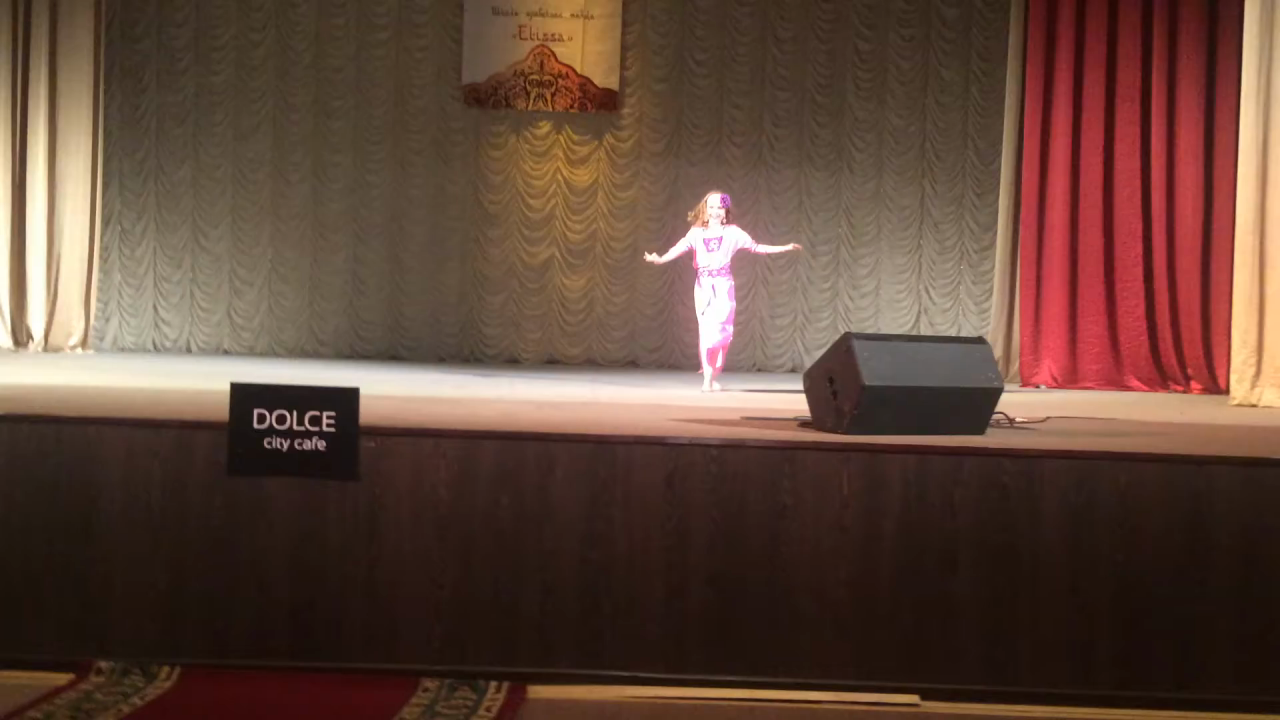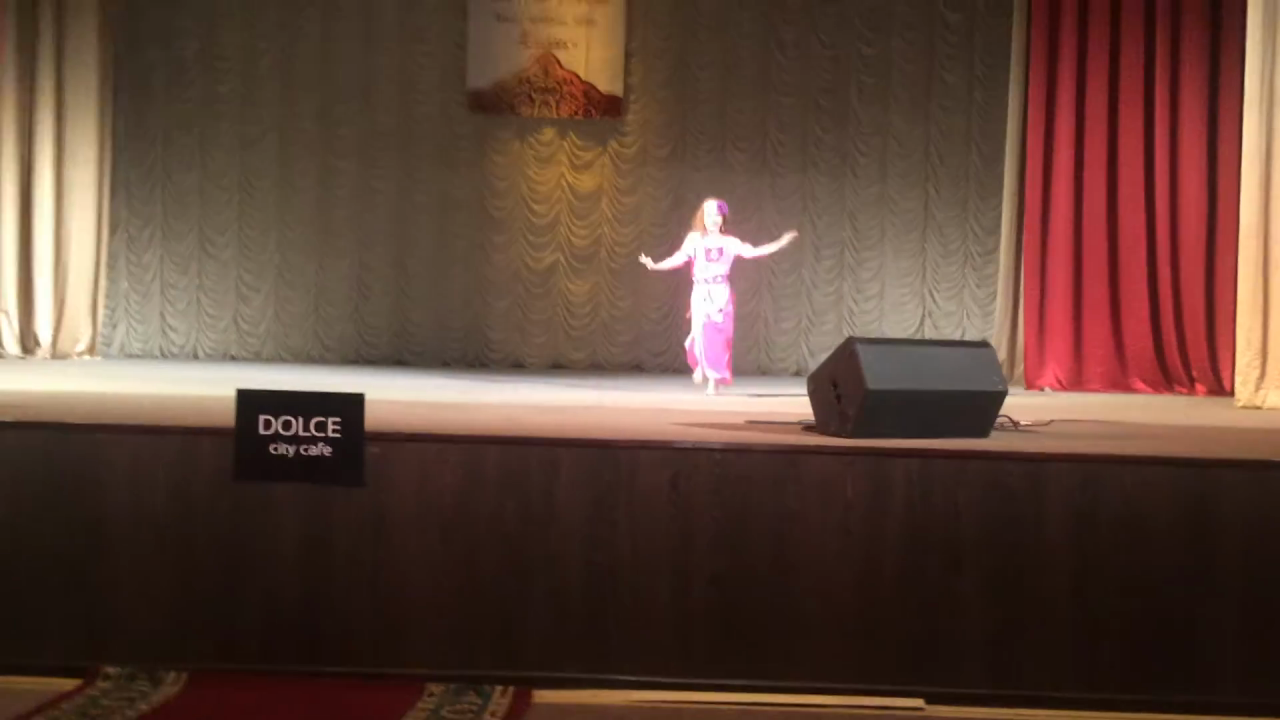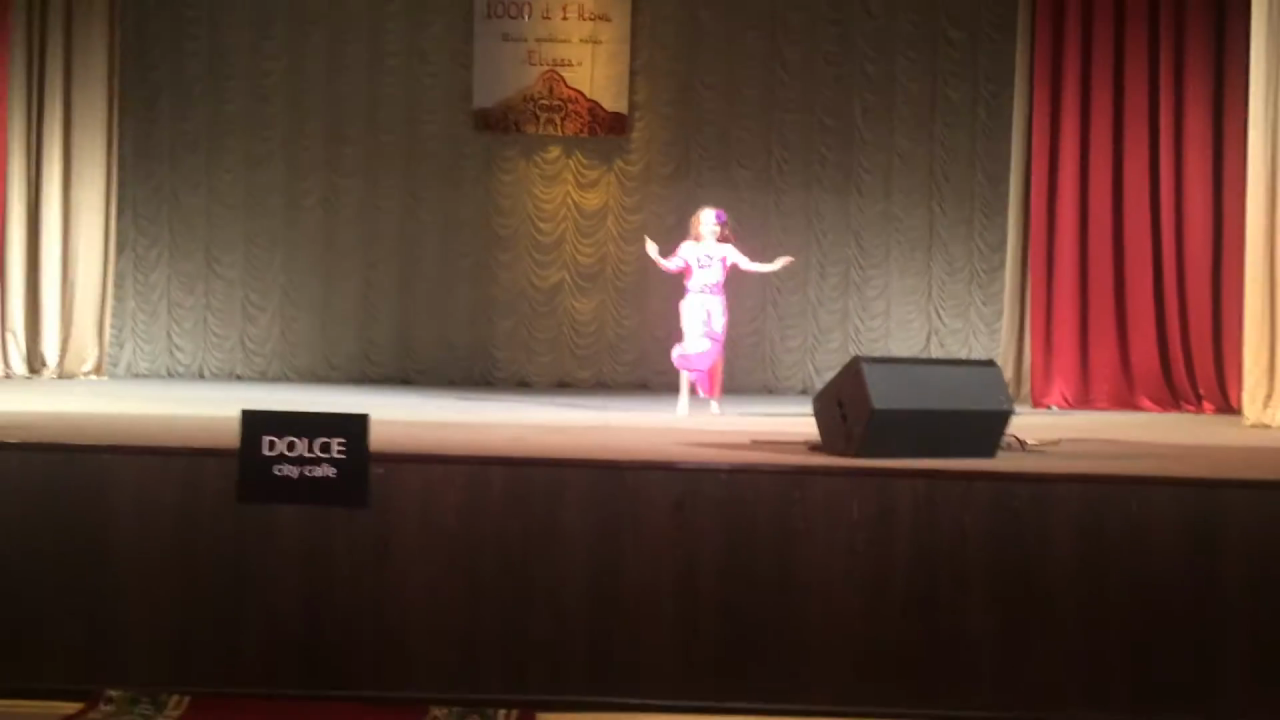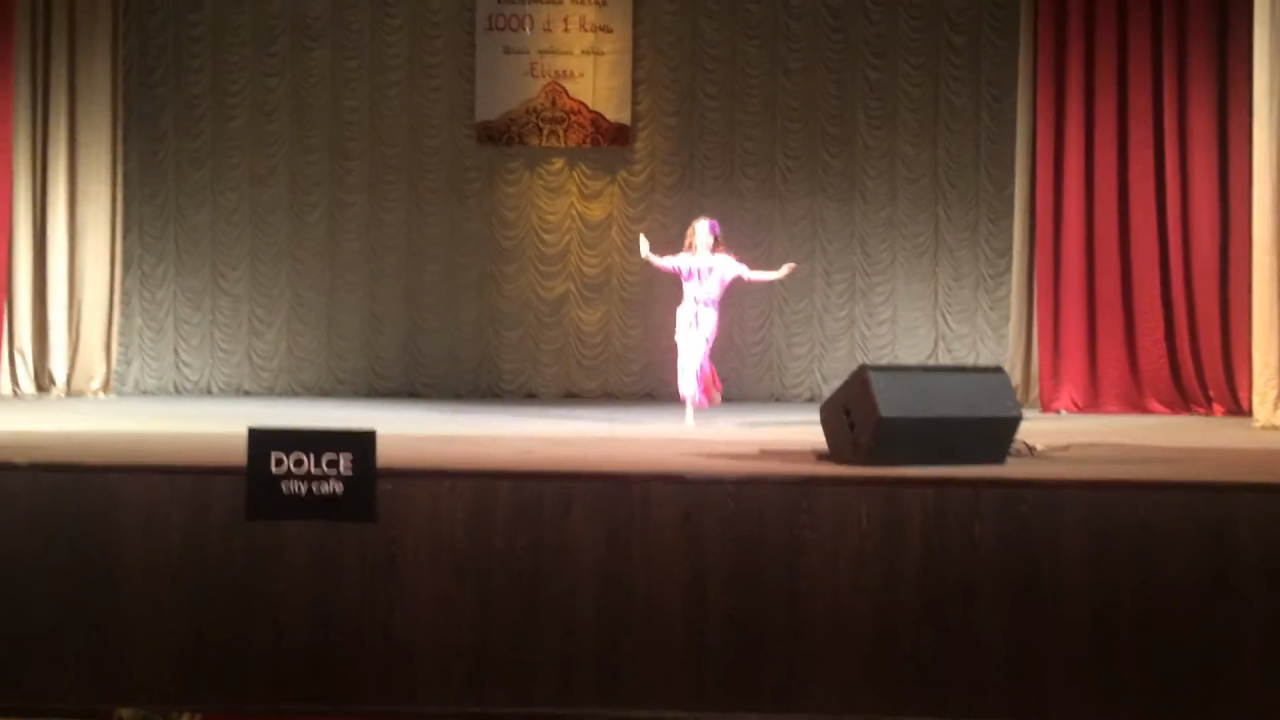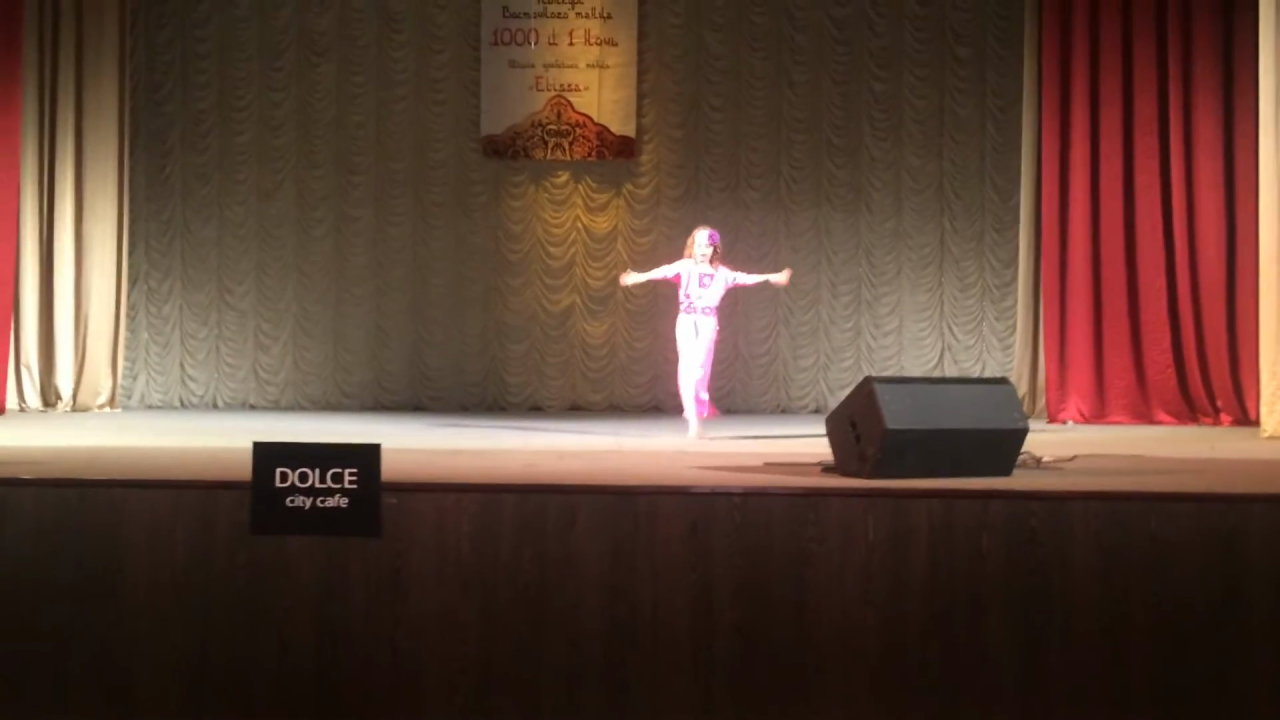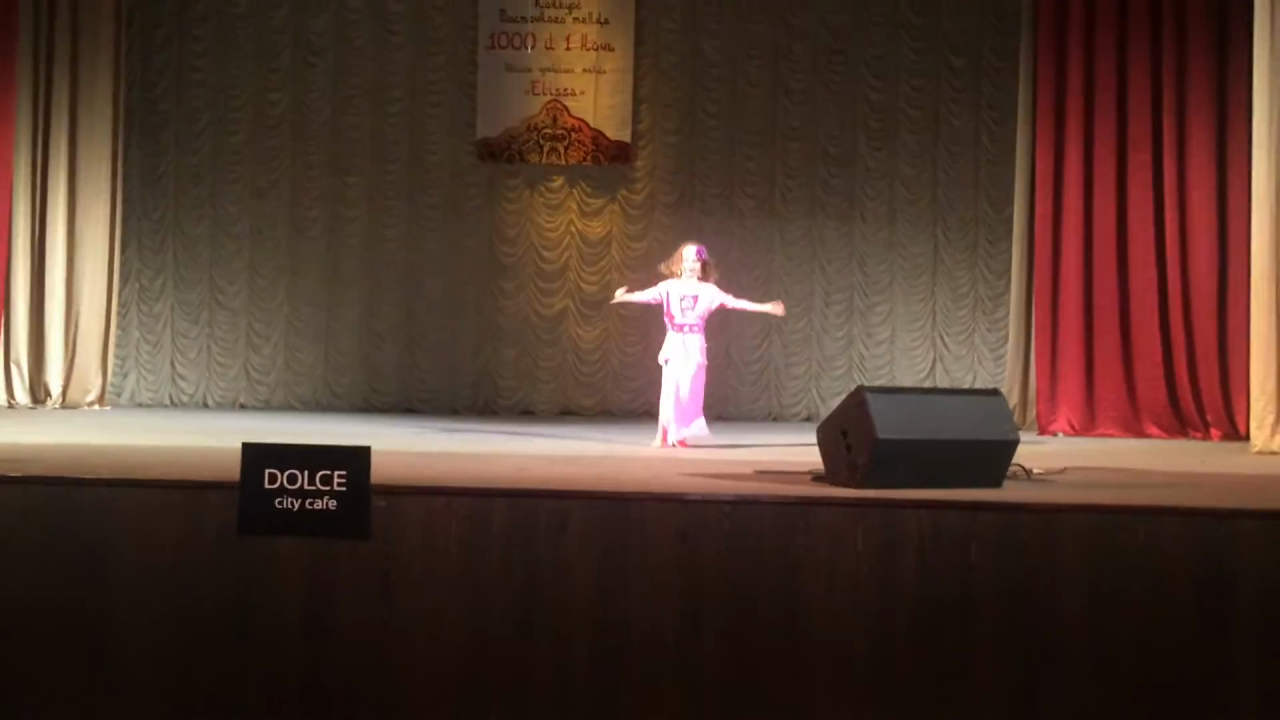
dt=0.2s
person 1, frame 1
left shoulder: (732, 232)
right shoulder: (696, 232)
left elbow: (756, 247)
right elbow: (681, 248)
left wrist: (785, 247)
right wrist: (660, 259)
left hip: (723, 284)
right hip: (704, 285)
left knee: (720, 326)
right knee: (706, 328)
left ankle: (714, 376)
right ankle: (708, 376)
person 1, frame 2
left shoulder: (729, 241)
right shoulder: (693, 240)
left elbow: (751, 252)
right elbow: (679, 259)
left wrist: (779, 243)
right wrist: (655, 265)
left hip: (721, 291)
right hip: (701, 292)
left knee: (721, 337)
right knee: (701, 329)
left ankle: (714, 381)
right ankle: (701, 367)
person 1, frame 3
left shoulder: (725, 249)
right shoulder: (689, 247)
left elbow: (747, 264)
right elbow: (673, 266)
left wrist: (774, 266)
right wrist: (656, 257)
left hip: (716, 302)
right hip: (694, 301)
left knee: (714, 351)
right knee: (694, 345)
left ankle: (714, 399)
right ankle: (683, 396)
person 1, frame 4
left shoulder: (724, 261)
right shoulder: (686, 259)
left elbow: (748, 274)
right elbow: (667, 264)
left wrist: (777, 274)
right wrist: (648, 256)
left hip: (709, 314)
right hip: (688, 313)
left knee: (698, 354)
right knee: (687, 357)
left ankle: (712, 390)
right ankle: (690, 411)
person 1, frame 5
left shoulder: (721, 272)
right shoulder: (684, 266)
left elbow: (745, 278)
right elbow: (660, 273)
left wrist: (772, 277)
right wrist: (636, 277)
left hip: (707, 323)
right hip: (687, 322)
left knee: (697, 367)
right knee: (688, 367)
left ankle: (695, 418)
right ankle: (693, 418)
person 1, frame 6
left shoulder: (708, 290)
right shoulder: (669, 286)
left elbow: (734, 302)
right elbow: (648, 295)
left wrist: (766, 307)
right wrist: (625, 296)
left hip: (695, 341)
right hip: (674, 340)
left knee: (690, 384)
right knee: (672, 383)
left ankle: (680, 433)
right ankle: (664, 433)
